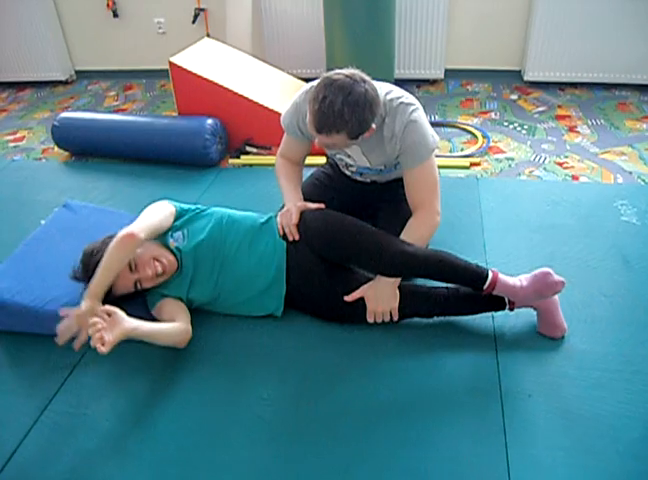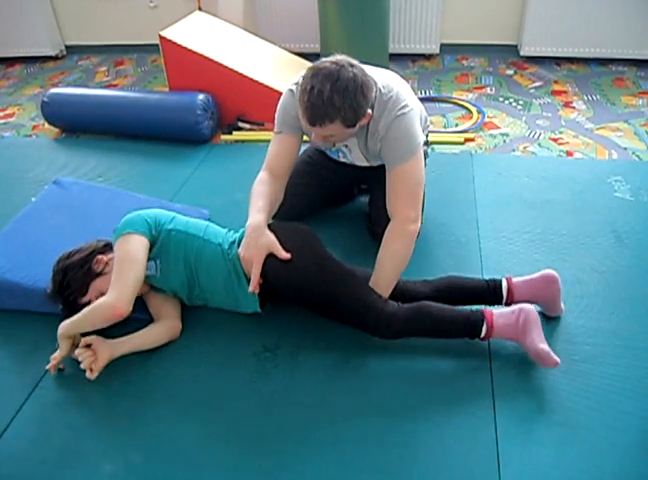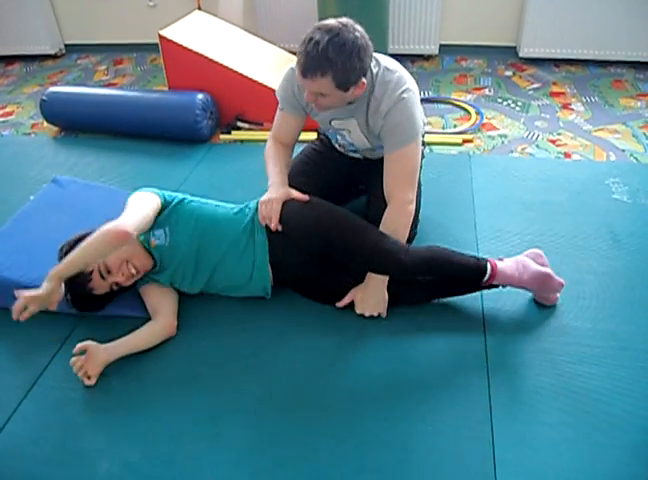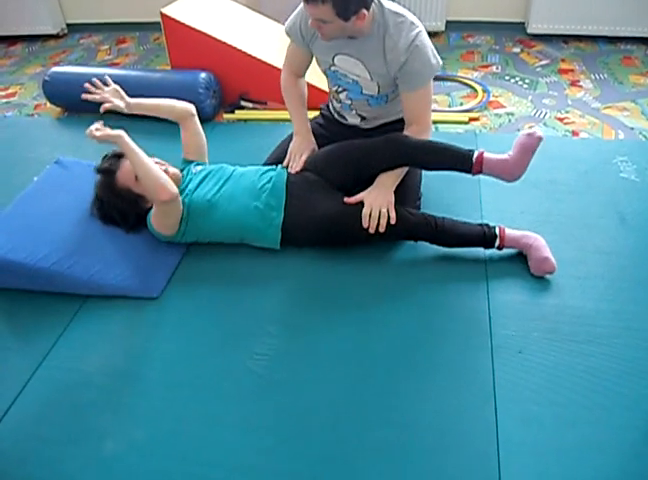
dt=1s
person 1, frame 1
left shoulder: (167, 213)
right shoulder: (162, 295)
left elbow: (128, 235)
right elbow: (180, 333)
left wrist: (87, 302)
right wrist: (124, 326)
left hip: (297, 241)
right hip: (298, 294)
left knee: (401, 258)
right knee: (413, 303)
left ankle: (510, 285)
right ankle: (518, 303)
person 1, frame 2
left shoulder: (133, 227)
right shoulder: (150, 284)
left elbow: (118, 304)
right elbow: (170, 324)
left wrist: (69, 328)
right wrist: (109, 348)
left hip: (276, 258)
right hip: (270, 287)
left knee: (385, 319)
right knee: (407, 292)
left ankle: (509, 321)
right ankle: (521, 287)
person 1, frame 3
left shoulder: (146, 199)
right shoulder: (152, 277)
left elbow: (119, 229)
right elbow: (165, 323)
left wrist: (54, 278)
right wrist: (105, 351)
left hip: (282, 228)
right hip: (281, 275)
left knee: (398, 260)
right knee: (397, 292)
left ankle: (506, 268)
right ankle: (510, 271)
person 1, frame 4
left shoulder: (190, 169)
right shoulder: (163, 221)
left elbow: (187, 112)
right elbow: (164, 194)
left wrist: (127, 104)
right wrist: (123, 139)
left hip: (297, 177)
right hip: (298, 221)
left knee: (392, 145)
right knee: (404, 223)
left ankle: (498, 163)
right ankle: (507, 238)
person 2, frame 1
left shoulder: (406, 121)
right shoulder: (306, 103)
left elbow: (428, 212)
right elbow: (287, 158)
left wrist: (387, 281)
right wrist: (293, 201)
left hip: (397, 180)
right hip: (343, 174)
right knee: (286, 231)
left ankle: (376, 217)
right ankle: (360, 214)
person 2, frame 2
left shoulder: (397, 115)
right shoulder: (296, 97)
left elbow: (407, 221)
right elbow: (272, 173)
right wrist: (256, 225)
left hip: (398, 154)
right hip: (334, 156)
left knee: (390, 230)
right knee: (282, 207)
left ankle: (372, 190)
right ankle: (355, 187)
person 2, frame 3
left shoulder: (397, 97)
right shoulder: (299, 77)
left elbow: (401, 203)
right elbow: (279, 141)
left wrist: (376, 283)
right wrist: (277, 185)
left hip: (390, 155)
right hip: (335, 148)
left knee: (396, 237)
right knee: (280, 210)
left ankle: (367, 189)
right ankle: (355, 187)
person 2, frame 4
left shoulder: (408, 39)
left elbow: (419, 127)
right elbow: (291, 75)
left wrist: (385, 186)
right wrist: (302, 135)
left hip: (391, 129)
right hip: (336, 121)
left knee: (394, 216)
